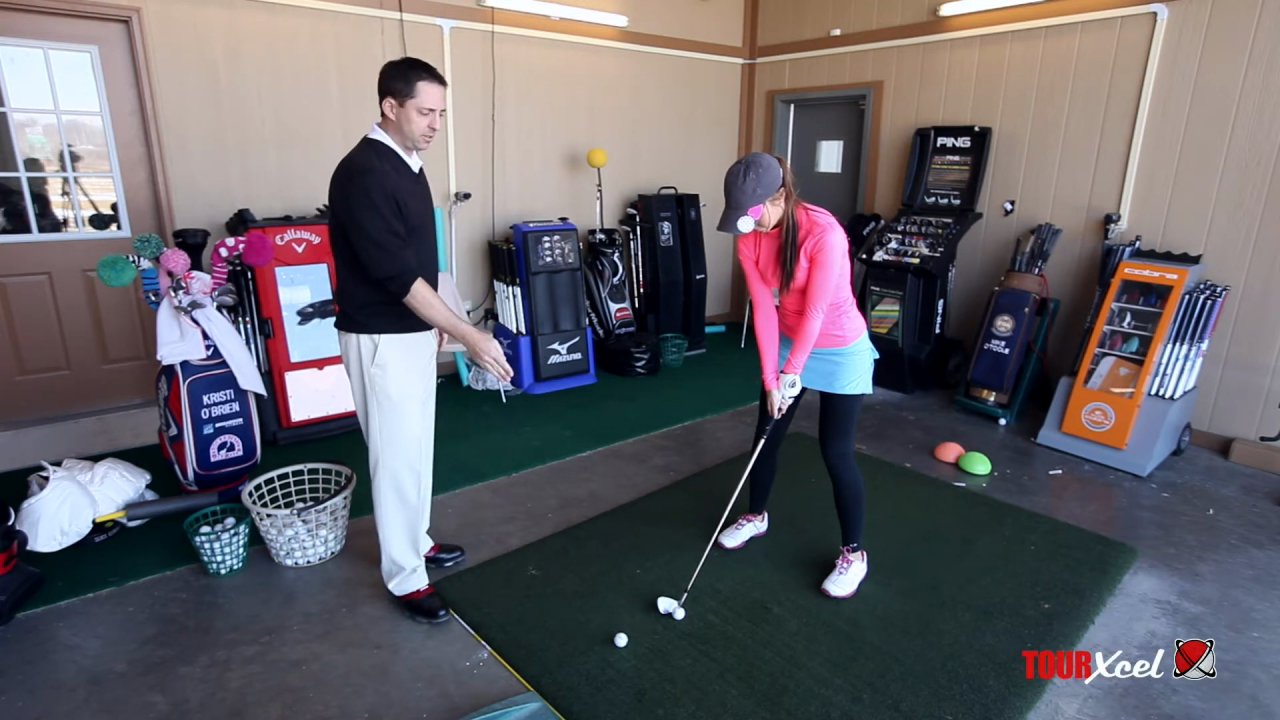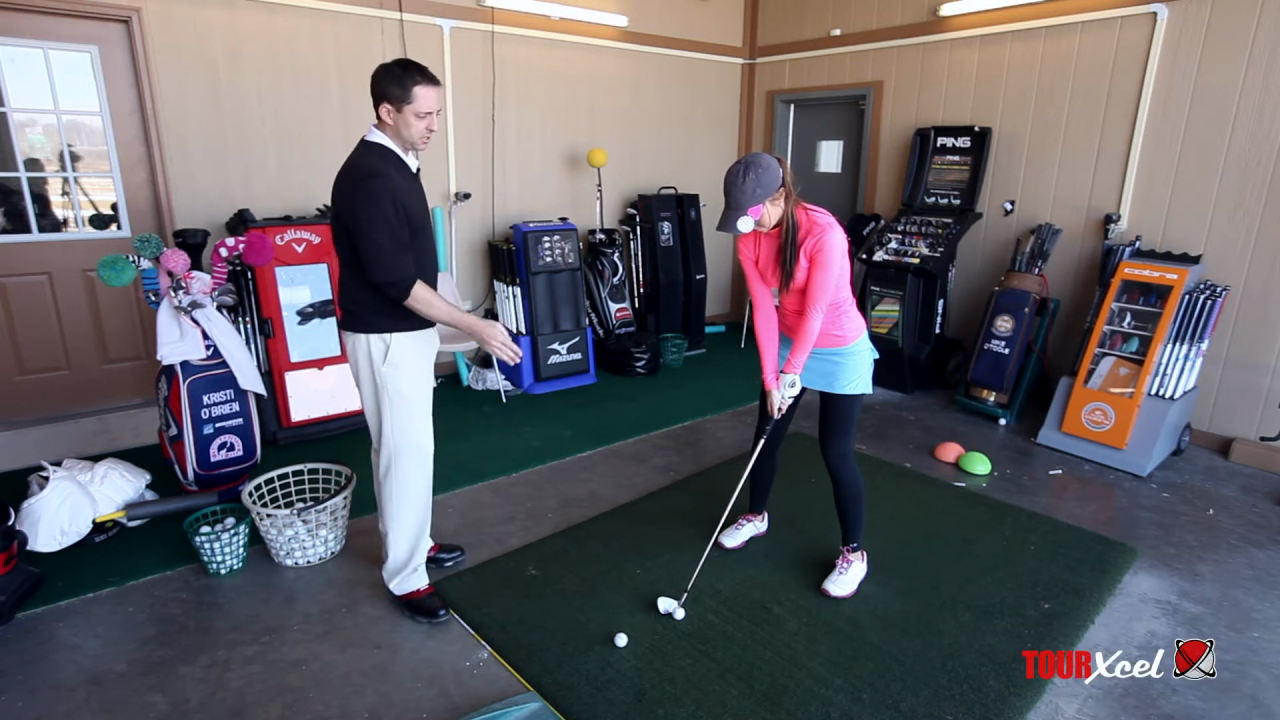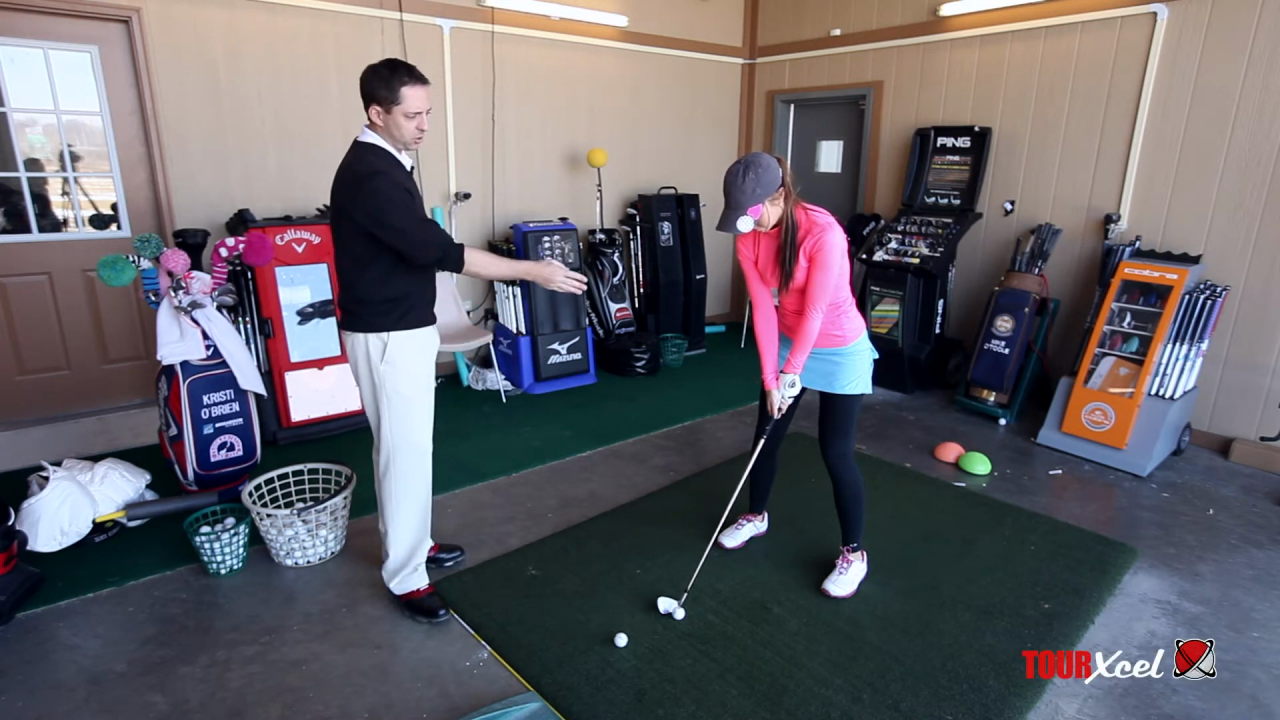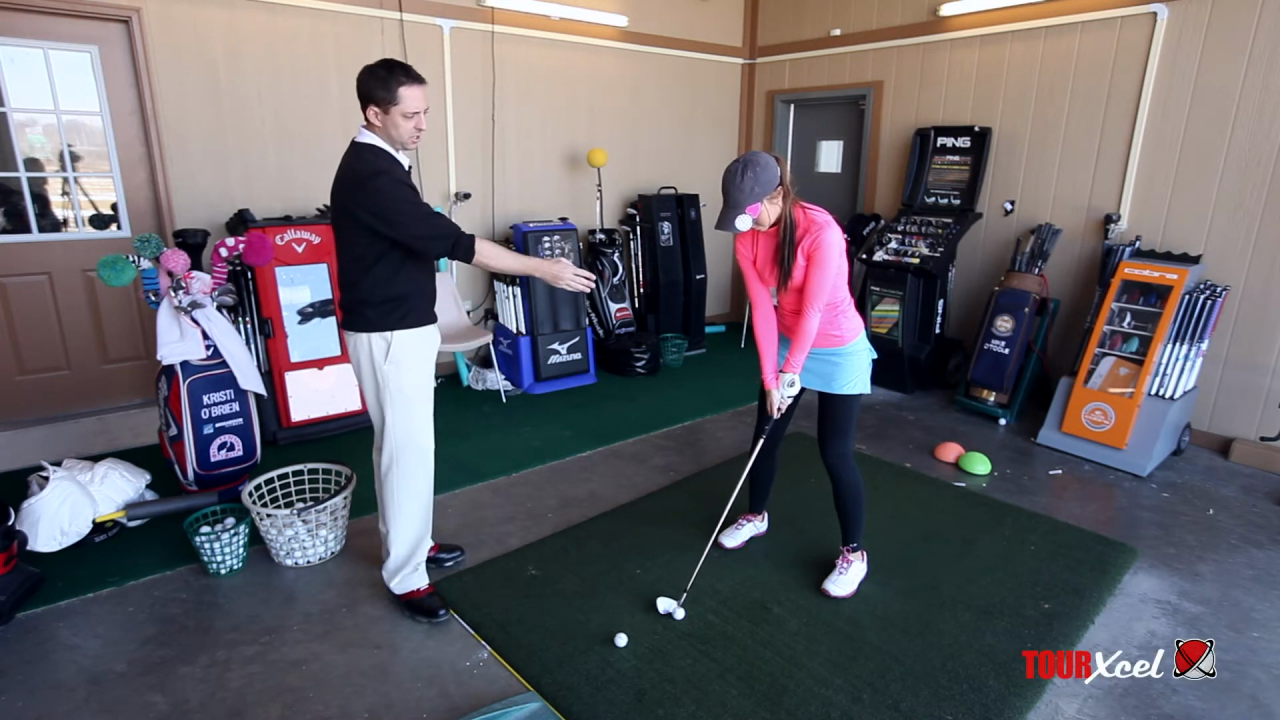
dt=0.3s
person 1, frame 1
left shoulder: (407, 165)
right shoulder: (364, 174)
right elbow: (398, 274)
left wrist: (440, 329)
right wrist: (469, 335)
left hip: (413, 332)
right hip: (381, 339)
left knee: (417, 447)
right knee: (397, 457)
left ankle: (415, 541)
right ankle: (404, 575)
person 1, frame 2
left shoulder: (398, 164)
right shoulder: (368, 177)
right elbow: (394, 279)
left wrist: (453, 325)
right wrist: (475, 326)
left hip: (409, 330)
right hip: (385, 338)
left knee: (411, 447)
right knee: (407, 452)
left ankle: (414, 541)
right ankle: (405, 575)
person 1, frame 3
left shoulder: (385, 164)
right shoulder: (369, 176)
right elbow: (442, 252)
right wrist: (533, 271)
left hip: (406, 329)
right hip: (387, 338)
left knee: (404, 446)
right knee: (406, 452)
left ankle: (410, 541)
right ankle: (405, 576)
person 1, frame 4
left shoulder: (380, 164)
right shoulder: (370, 176)
right elbow: (452, 243)
right wrist: (541, 268)
left hip: (405, 328)
right hip: (388, 336)
left knee: (402, 444)
right knee: (408, 451)
left ankle: (409, 541)
right ankle: (406, 576)
person 2, frame 1
left shoulder: (824, 233)
right shoulder: (749, 237)
left elbow: (815, 311)
right elbow: (763, 307)
left wrist: (792, 374)
right wrist: (771, 379)
left hip: (839, 351)
right hip: (788, 343)
left knee: (836, 452)
right knee: (766, 436)
left ankle: (853, 554)
right ankle: (756, 516)
person 2, frame 2
left shoulder: (824, 233)
right shoulder: (749, 237)
left elbow: (815, 311)
right elbow: (763, 307)
left wrist: (791, 374)
right wrist: (771, 379)
left hip: (840, 351)
right hip: (788, 343)
left knee: (836, 452)
right knee: (766, 436)
left ankle: (853, 554)
right ankle: (756, 516)
person 2, frame 3
left shoulder: (823, 233)
right shoulder: (748, 237)
left elbow: (815, 311)
right elbow: (763, 307)
left wrist: (792, 374)
right wrist: (771, 379)
left hip: (839, 350)
right hip: (788, 343)
left knee: (836, 452)
right knee: (766, 436)
left ankle: (853, 554)
right ankle: (756, 516)
person 2, frame 4
left shoulder: (821, 232)
right shoulder: (747, 236)
left elbow: (812, 311)
right elbow: (762, 307)
left wrist: (791, 374)
right wrist: (770, 379)
left hip: (837, 351)
right hip: (787, 344)
left knee: (835, 453)
right knee: (765, 436)
left ankle: (853, 554)
right ankle: (756, 516)
